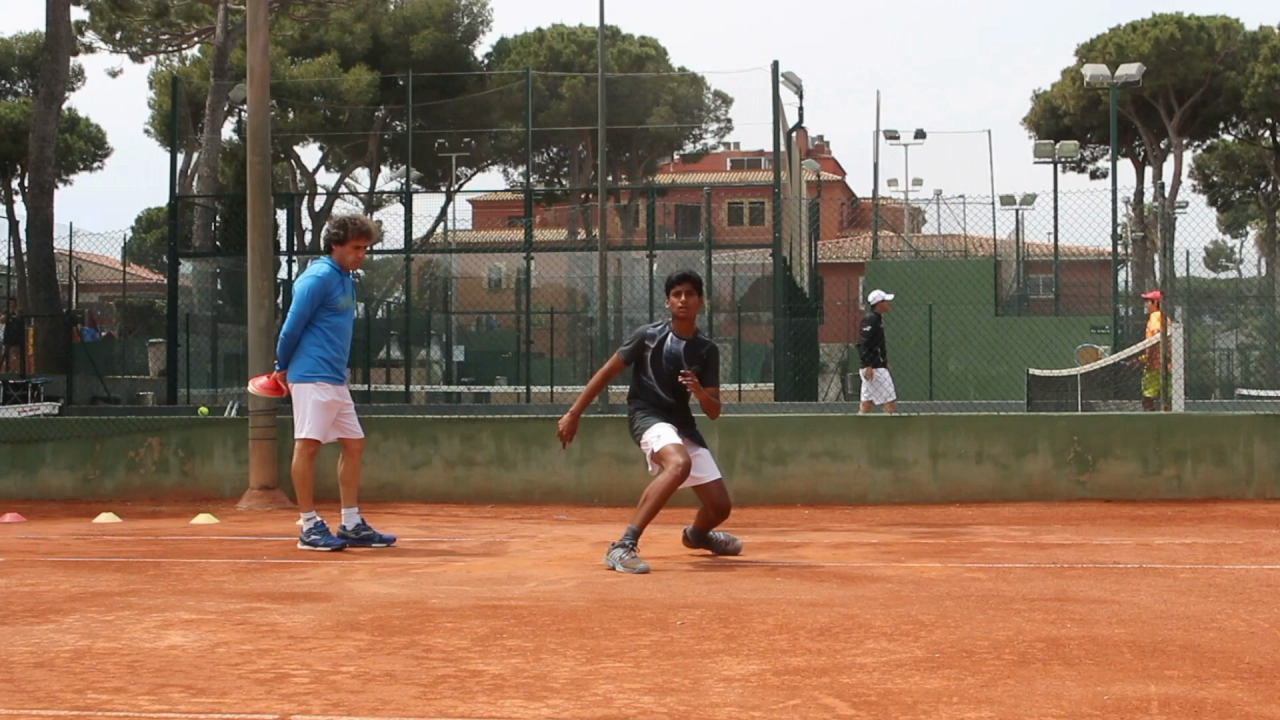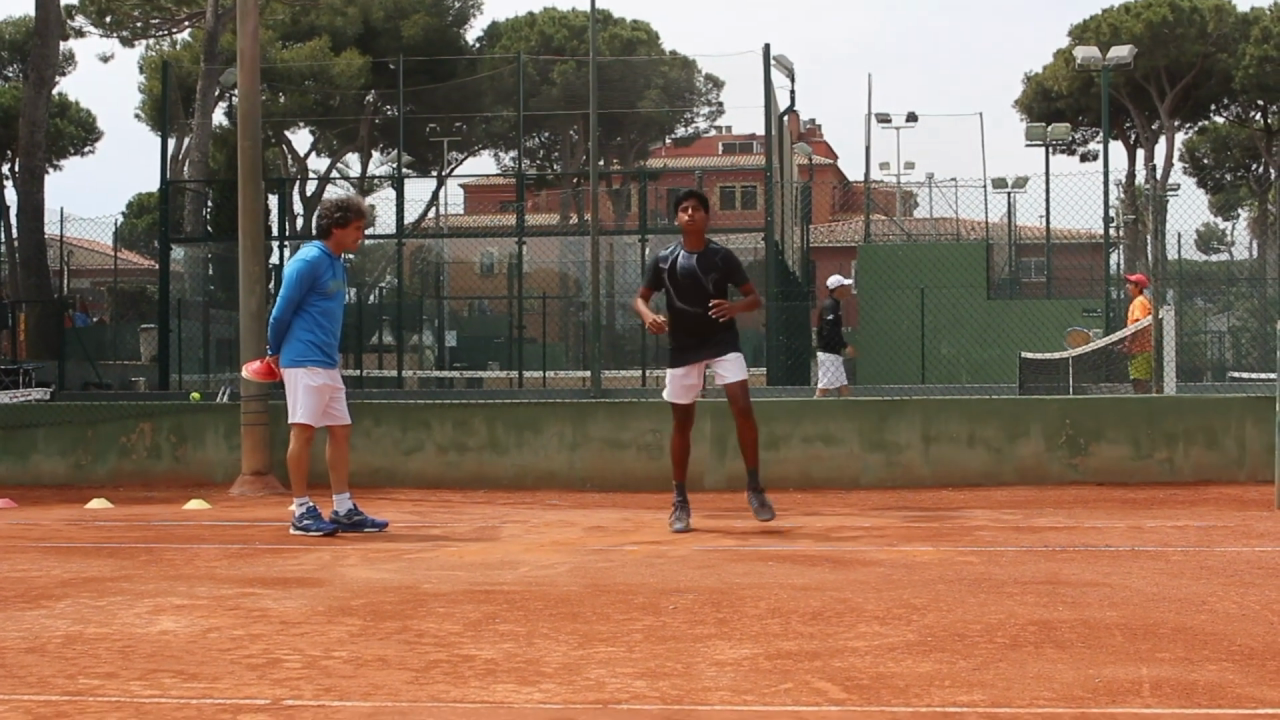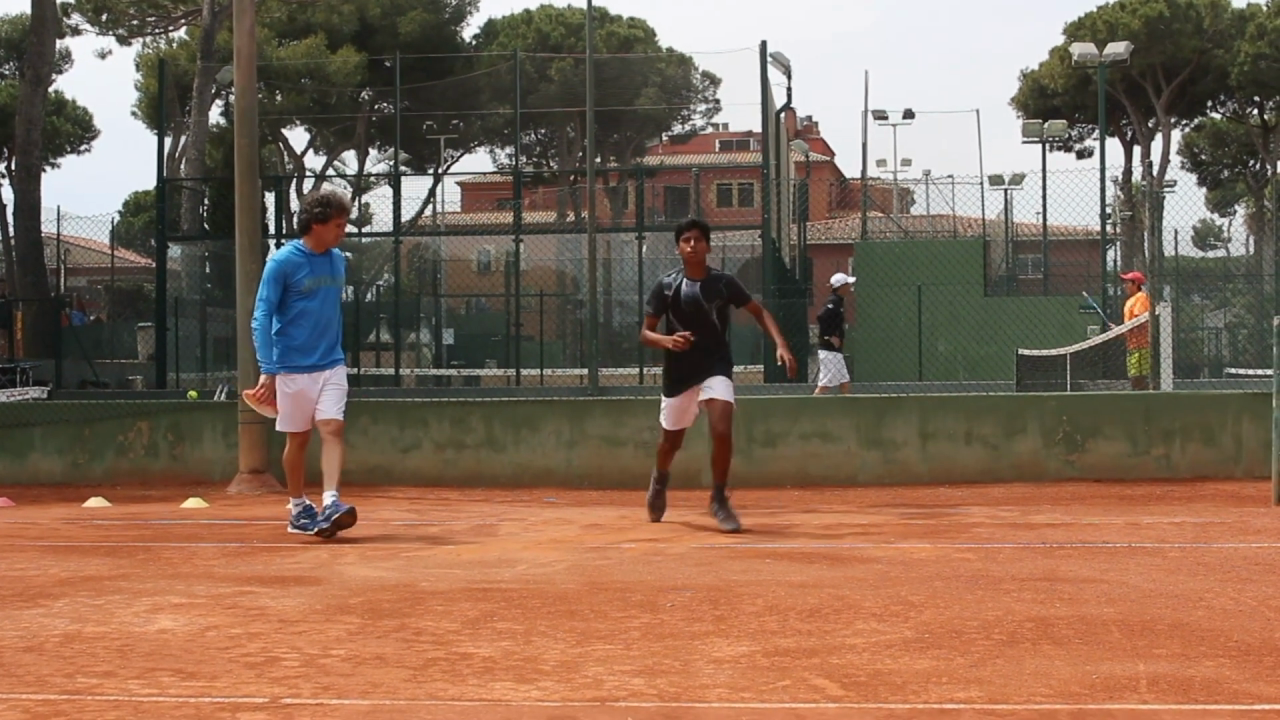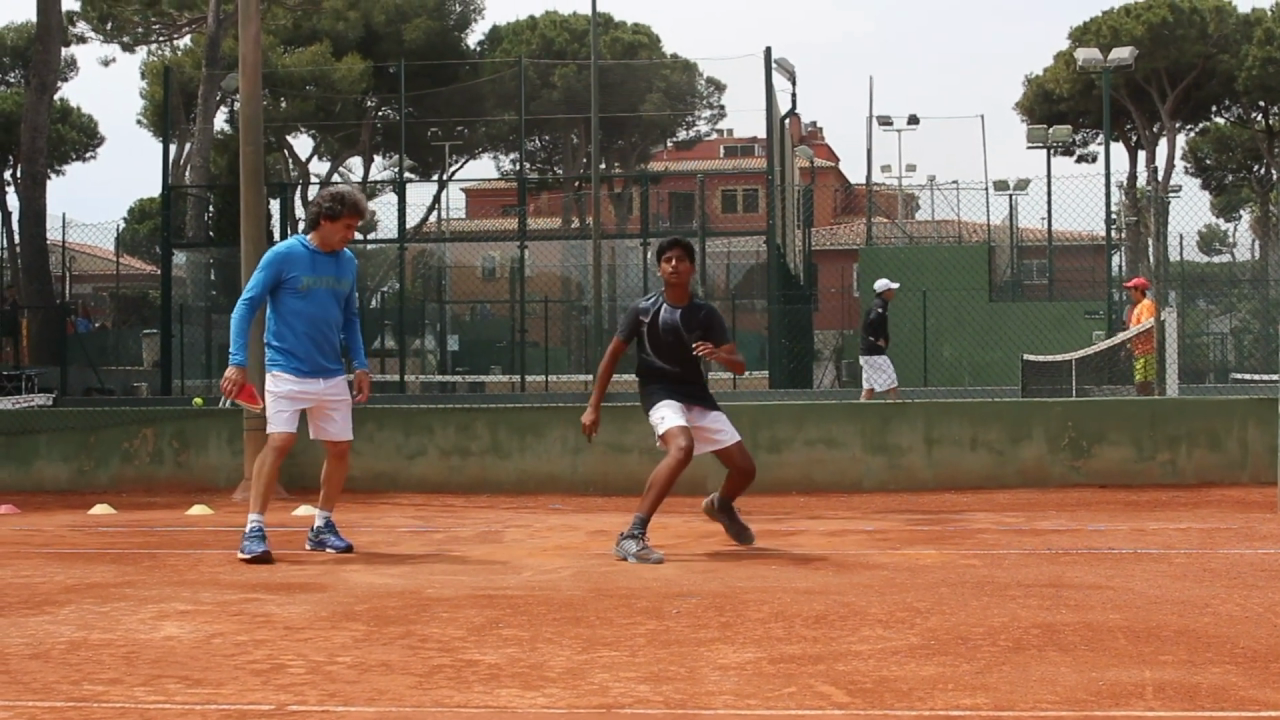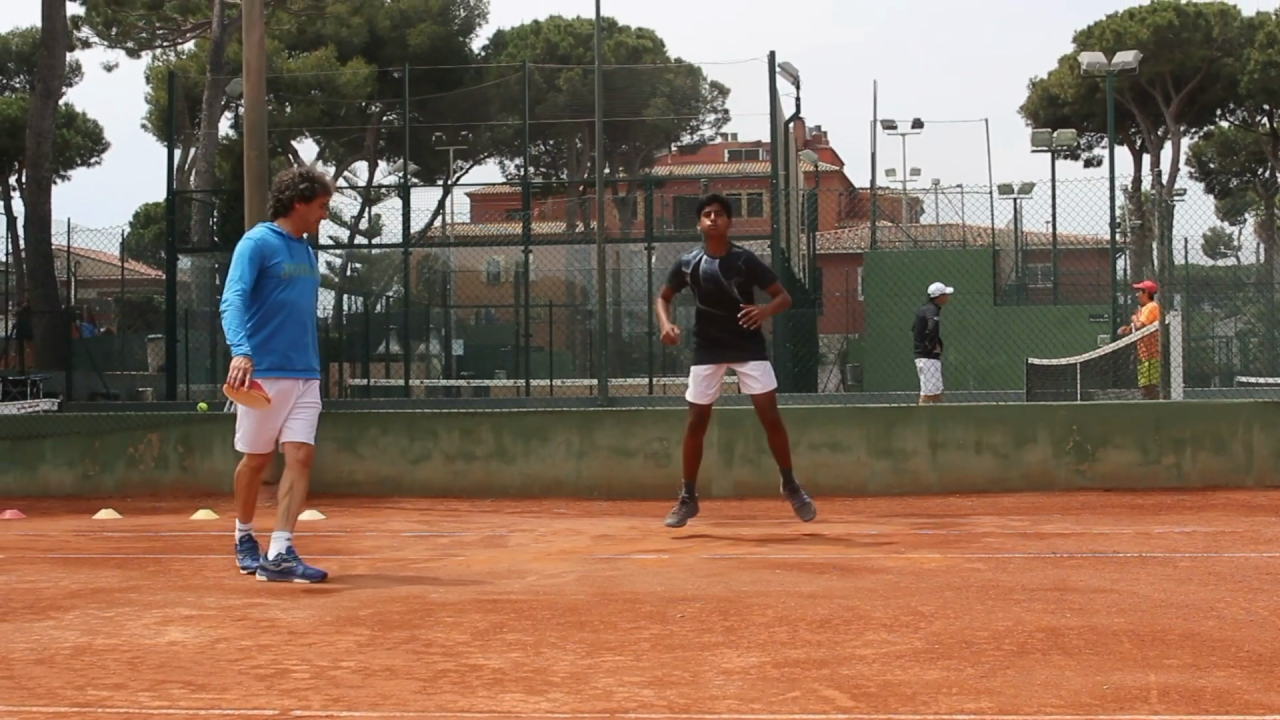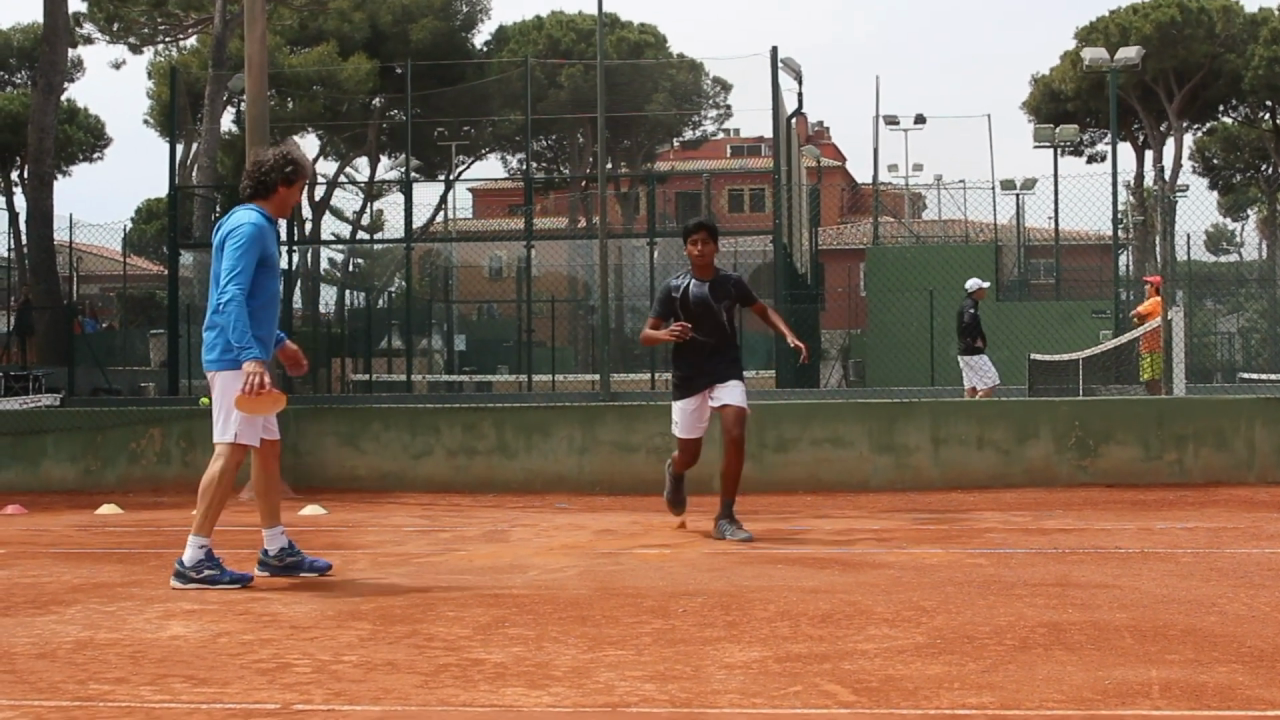
dt=0.7s
person 1, frame 1
left shoulder: (345, 278)
right shoulder: (318, 277)
right elbow: (292, 327)
right wrist: (283, 368)
left hip: (336, 379)
right hip: (313, 378)
left knee: (354, 444)
right knee: (308, 445)
left ankle: (351, 524)
right ankle: (310, 526)
person 1, frame 2
left shoulder: (336, 262)
right shoulder: (308, 261)
right elbow: (281, 312)
right wrist: (275, 352)
left hip: (328, 364)
right hip: (305, 362)
left knee: (340, 432)
right knee: (303, 431)
left ankle: (343, 509)
right ankle: (302, 511)
person 1, frame 3
left shoulder: (338, 260)
right shoulder: (282, 262)
right elbow: (262, 317)
left wrist: (340, 357)
right wrist: (266, 369)
left hip: (330, 365)
right hip: (291, 368)
left knee: (331, 429)
right knee: (298, 438)
left ankle: (331, 505)
right ankle: (299, 508)
person 1, frame 4
left shoulder: (348, 263)
right shoulder: (282, 256)
right elbow: (245, 307)
left wrist: (360, 365)
right wrist: (237, 361)
left hip: (332, 375)
right hip: (287, 371)
left knee: (339, 450)
right knee: (279, 443)
left ankle: (322, 526)
right ankle: (253, 530)
person 1, frame 5
left shoulder: (307, 252)
right shoulder: (256, 243)
right elbow: (233, 300)
right wrist: (241, 351)
left hip: (305, 375)
right hip: (264, 374)
left knee: (300, 457)
right knee: (255, 458)
left ankle: (280, 553)
right ankle: (244, 534)
person 1, frame 6
left shoulder: (258, 227)
right shoulder: (248, 226)
right elbow: (230, 298)
left wrist: (276, 342)
right wrist: (251, 355)
left hip: (249, 358)
right hip: (238, 362)
left knee: (267, 450)
right knee: (232, 452)
left ankle: (277, 549)
right ankle: (194, 559)
person 2, frame 1
left shoulder: (707, 351)
right shoulder: (648, 335)
left elbow: (714, 411)
right elbow: (607, 372)
left wrist: (701, 392)
right wrist: (574, 414)
left hip: (683, 423)
right hip: (648, 415)
left knee: (720, 506)
right knee: (679, 465)
left ankle: (697, 534)
right ankle: (623, 546)
person 2, frame 2
left shoulder: (723, 256)
right shoulder: (663, 259)
left elbow: (754, 297)
right elbow: (640, 298)
left wrist: (737, 306)
right wrist: (649, 316)
left hip: (723, 342)
right hip: (683, 348)
left knee: (742, 409)
right knee: (682, 423)
left ankle: (754, 487)
right ankle: (680, 498)
person 2, frame 3
left shoulder: (724, 282)
right shoulder: (664, 286)
left elbow: (759, 311)
right elbow: (645, 332)
left wrist: (781, 345)
right wrist: (667, 340)
left hip: (716, 368)
right hip: (679, 372)
left knee: (722, 429)
right knee: (670, 443)
left ankle: (719, 500)
right ankle: (660, 480)
person 2, frame 4
left shoulder: (708, 314)
right shoulder: (643, 310)
left elbow: (739, 365)
right elbow: (613, 355)
left wrist: (720, 355)
right wrist: (593, 406)
left hip: (699, 397)
right hip: (661, 393)
left knee: (744, 468)
right knee: (681, 449)
left ankle: (720, 505)
right ankle: (632, 535)
person 2, frame 5
left shoulder: (746, 260)
right shoulder: (687, 263)
left elbow: (784, 298)
right elbow: (662, 297)
left wrist: (766, 310)
right wrist: (665, 323)
left hip: (748, 347)
right hip: (708, 350)
left knee: (770, 417)
right knee: (696, 423)
left ankle: (790, 485)
right ankle: (688, 497)
person 2, frame 6
left shoulder: (733, 283)
right shoulder: (673, 288)
left elbow: (763, 310)
right elbow: (646, 334)
left wrist: (790, 336)
right wrist: (665, 334)
left hip: (726, 372)
right hip: (688, 377)
left knee: (735, 436)
right knee: (688, 455)
left ankle: (726, 516)
right ankle: (674, 469)
